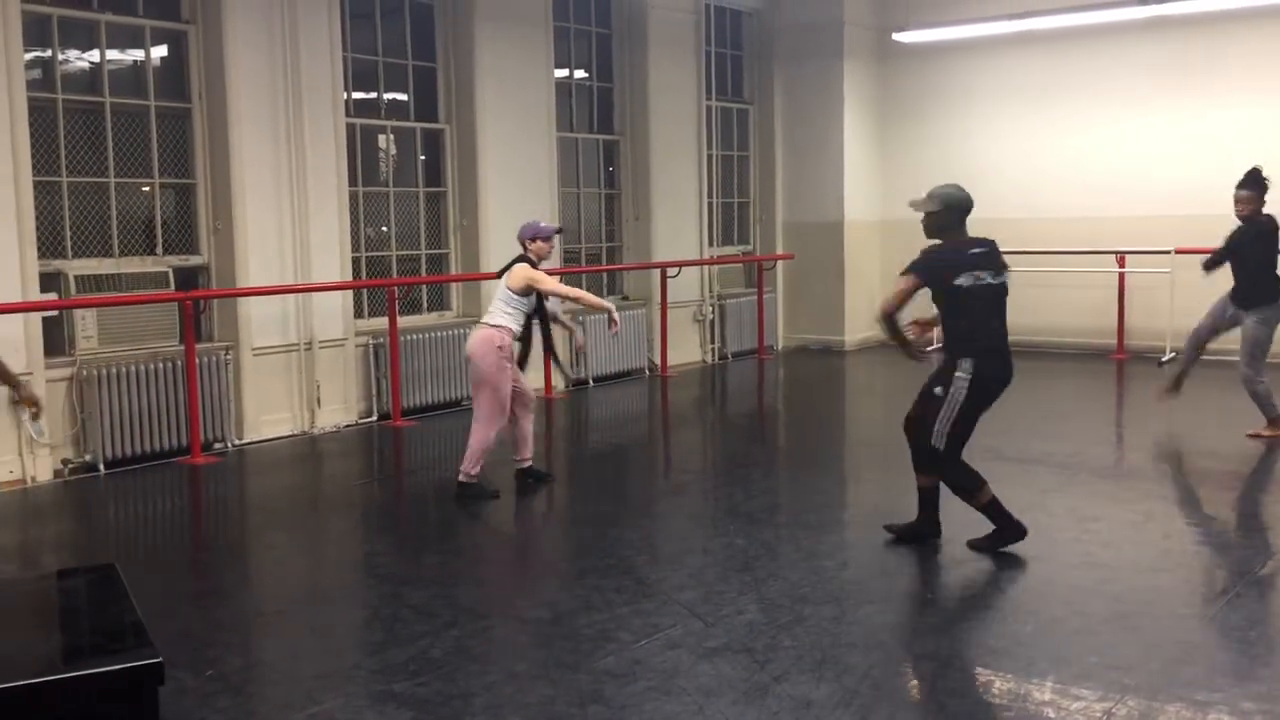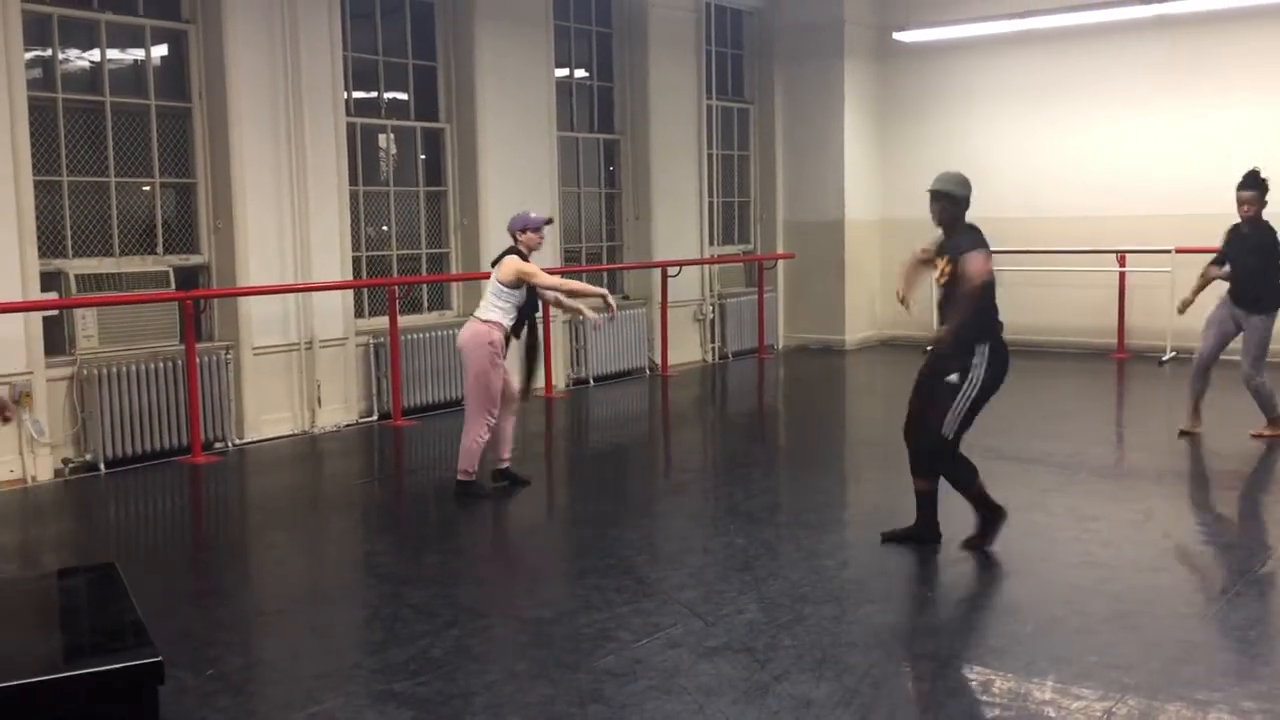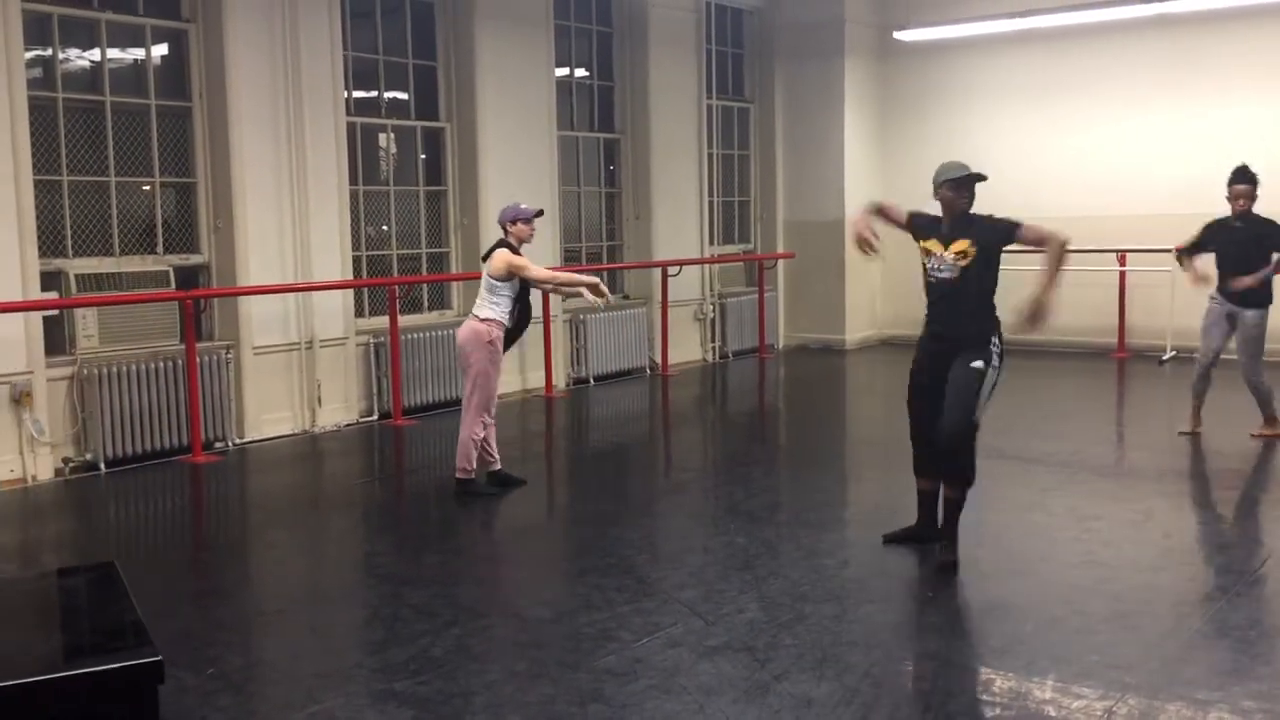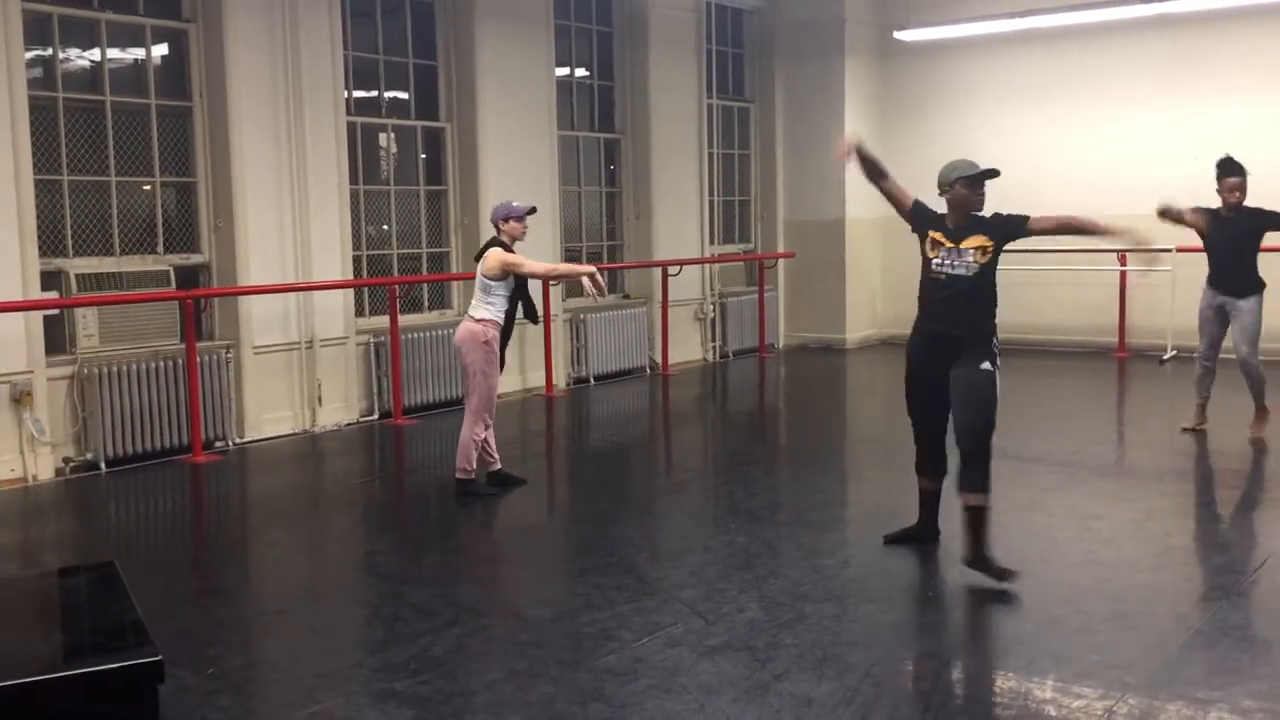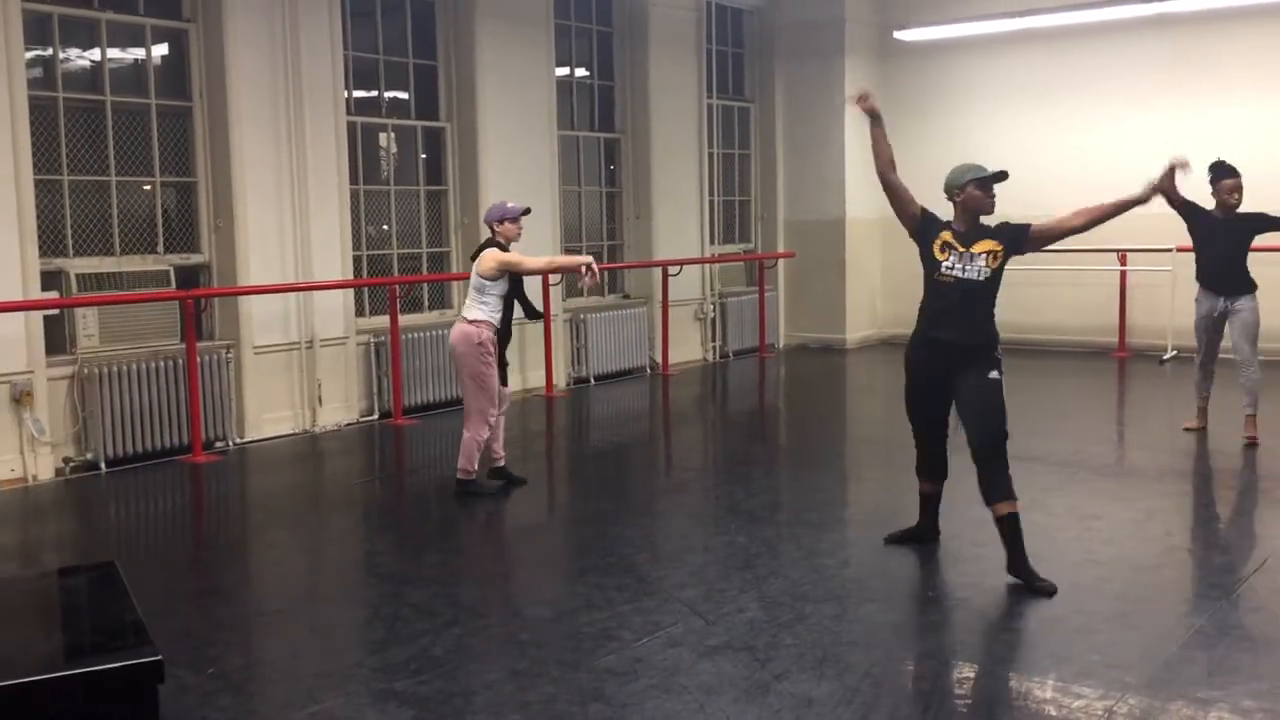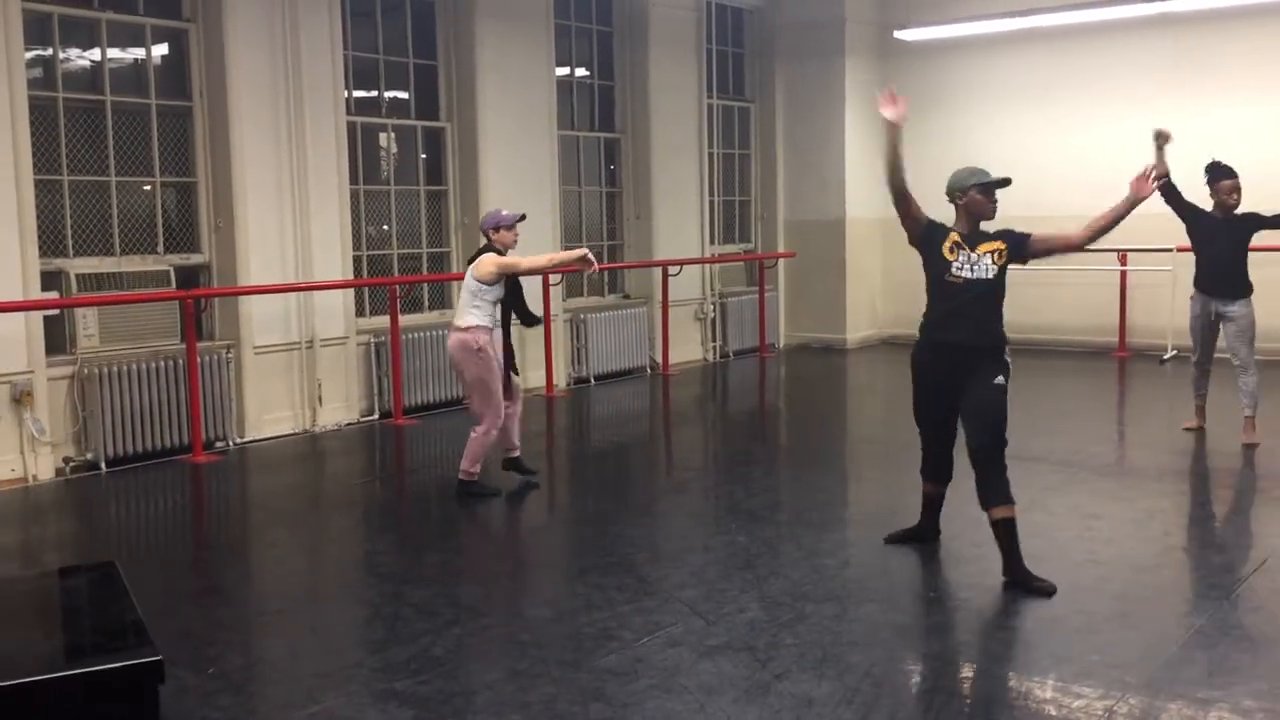
dt=0.1s
person 1, frame 1
left shoulder: (935, 257)
right shoulder: (989, 249)
left elbow: (887, 312)
left wrist: (905, 343)
right wrist: (936, 319)
left hip: (970, 366)
right hip: (979, 361)
left knee: (941, 453)
right knee: (918, 429)
left ankle: (1006, 525)
right ankle: (926, 521)
person 1, frame 2
left shoulder: (967, 240)
right shoulder: (946, 242)
left elbow: (979, 278)
right elbow: (920, 257)
left wrist: (949, 329)
right wrist: (910, 271)
left hip: (978, 355)
right hip: (954, 351)
left knee: (938, 445)
right knee: (917, 434)
left ankle: (988, 512)
right ankle: (925, 525)
person 1, frame 3
left shoulder: (986, 230)
right shoulder: (926, 227)
left elbow: (1055, 241)
right elbow: (881, 208)
left wrist: (1043, 293)
right wrist: (863, 223)
left hip: (978, 347)
right hip: (934, 344)
left knee: (955, 435)
right knee: (925, 437)
left ankle: (947, 532)
right ankle: (925, 524)
person 1, frame 4
left shoulder: (995, 227)
right shoulder: (926, 222)
left elbow: (1062, 222)
right elbow: (883, 179)
left wrist: (1114, 231)
right wrist: (862, 153)
left hip: (974, 352)
right hip: (927, 345)
left knee: (974, 439)
right knee: (927, 439)
left ankle: (978, 549)
right ankle: (926, 524)
person 1, frame 5
left shoulder: (1003, 237)
right shoulder: (929, 232)
left elbow: (1074, 221)
right elbow: (889, 181)
left wrist: (1136, 199)
right wrist: (875, 123)
left hip: (978, 361)
right hip: (927, 356)
left knee: (990, 453)
right knee: (929, 443)
left ankle: (1018, 560)
right ankle: (927, 524)
person 1, frame 6
left shoulder: (1005, 243)
right shoulder: (931, 237)
left elbow: (1077, 238)
right elbow: (896, 187)
left wrist: (1131, 201)
right wrist: (894, 129)
left hip: (985, 364)
right hip: (935, 360)
left knee: (989, 458)
right knee: (935, 446)
left ankle: (1013, 564)
right ankle: (927, 525)
person 2, frame 1
left shoulder: (526, 273)
right shoulder: (526, 273)
left elbow: (542, 310)
right elbow: (568, 294)
left wrist: (571, 328)
right wrist: (607, 306)
left hip: (493, 343)
right hip: (492, 344)
left knee: (522, 400)
right knee: (491, 417)
left ankle: (524, 466)
right ankle: (466, 481)
person 2, frame 2
left shoulder: (516, 266)
right shoulder: (516, 265)
left elbow: (547, 295)
right elbow: (561, 285)
left wrist: (581, 310)
right wrist: (602, 292)
left hip: (486, 337)
right hip: (483, 338)
left knee: (508, 399)
right knee: (482, 413)
left ankle: (502, 466)
right ankle: (465, 479)
person 2, frame 3
left shoulder: (509, 257)
right shoulder: (506, 258)
left elbow: (544, 283)
right elbow: (550, 276)
left wrist: (580, 290)
right wrist: (591, 280)
left hip: (483, 334)
right hip: (483, 334)
left knee: (484, 408)
right knee: (478, 409)
left ankle: (494, 470)
right ankle: (464, 477)
person 2, frame 4
left shoulder: (503, 256)
right shoulder: (500, 257)
left elbow: (543, 273)
right elbow: (547, 270)
left wrist: (580, 275)
right wrist: (588, 269)
left hip: (480, 334)
right hip: (479, 335)
left knee: (485, 408)
right knee: (478, 410)
left ankle: (493, 470)
right ankle: (465, 477)
person 2, frame 5
left shoulder: (498, 258)
right shoulder: (495, 258)
left elbow: (539, 265)
right elbow: (544, 264)
left wrist: (577, 263)
right wrist: (583, 259)
left hip: (478, 335)
right hip: (474, 336)
left knee: (493, 406)
right knee: (481, 411)
left ankle: (497, 466)
right ankle: (465, 478)
person 2, frame 6
left shoulder: (494, 263)
right shoulder: (493, 263)
left elbow: (539, 264)
right elbow: (544, 262)
left wrist: (576, 257)
right wrist: (582, 252)
left hip: (475, 340)
right hip: (471, 342)
left knee: (511, 395)
right knee: (490, 415)
left ankle: (512, 455)
right ankle: (467, 479)
person 3, frame 1
left shoulder: (1253, 233)
left elbow: (1212, 262)
right hip: (1239, 300)
left knee: (1250, 372)
right knee: (1198, 335)
right ankle: (1178, 380)
person 3, frame 2
right shoulder: (1236, 232)
left elbow: (1243, 274)
right elbow: (1215, 266)
left wrist: (1214, 273)
right wrist: (1192, 295)
right hip: (1233, 304)
left knee: (1251, 373)
right knee: (1203, 358)
right ankle: (1194, 414)
person 3, frame 3
right shoulder: (1217, 228)
right elbow: (1183, 252)
left wrist: (1256, 279)
right wrist: (1192, 269)
left hip: (1253, 307)
right hip: (1221, 302)
left knee: (1250, 369)
right knee: (1205, 359)
right ankle: (1195, 417)
person 3, frame 4
left shoulder: (1257, 217)
right shoulder: (1205, 217)
right elbow: (1164, 212)
right wrist: (1186, 215)
left hip: (1247, 297)
right hip: (1214, 295)
left knee: (1246, 356)
right knee: (1206, 355)
right ankle: (1200, 414)
person 3, frame 5
left shoulder: (1248, 221)
right shoulder: (1199, 218)
right elbow: (1169, 195)
right wrist: (1171, 171)
left hip: (1242, 300)
right hip: (1208, 298)
left knee: (1247, 359)
right knee: (1205, 358)
left ankle: (1250, 423)
right ankle: (1201, 414)
person 3, frame 6
left shoulder: (1246, 222)
right shoulder: (1196, 219)
right elbow: (1166, 188)
right wrist: (1160, 149)
left hip: (1237, 302)
right hip: (1204, 300)
left knee: (1244, 362)
right knee: (1200, 359)
left ankle: (1249, 425)
right ankle: (1199, 414)
